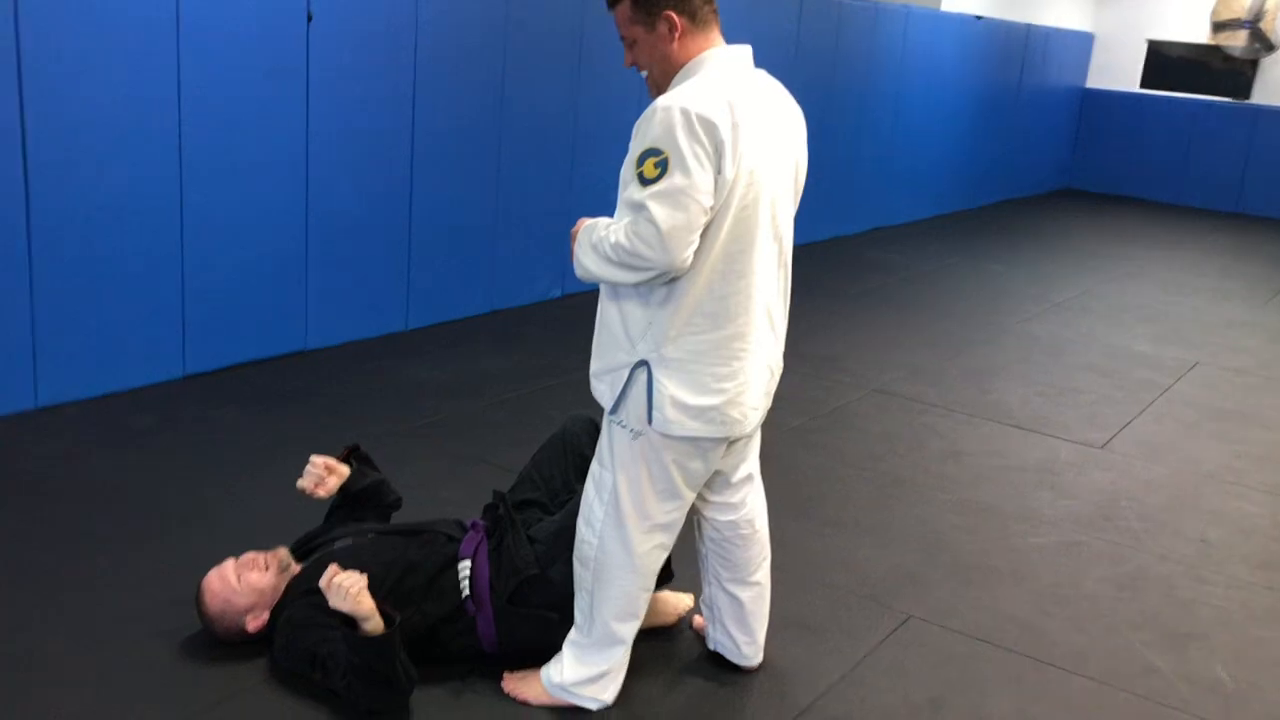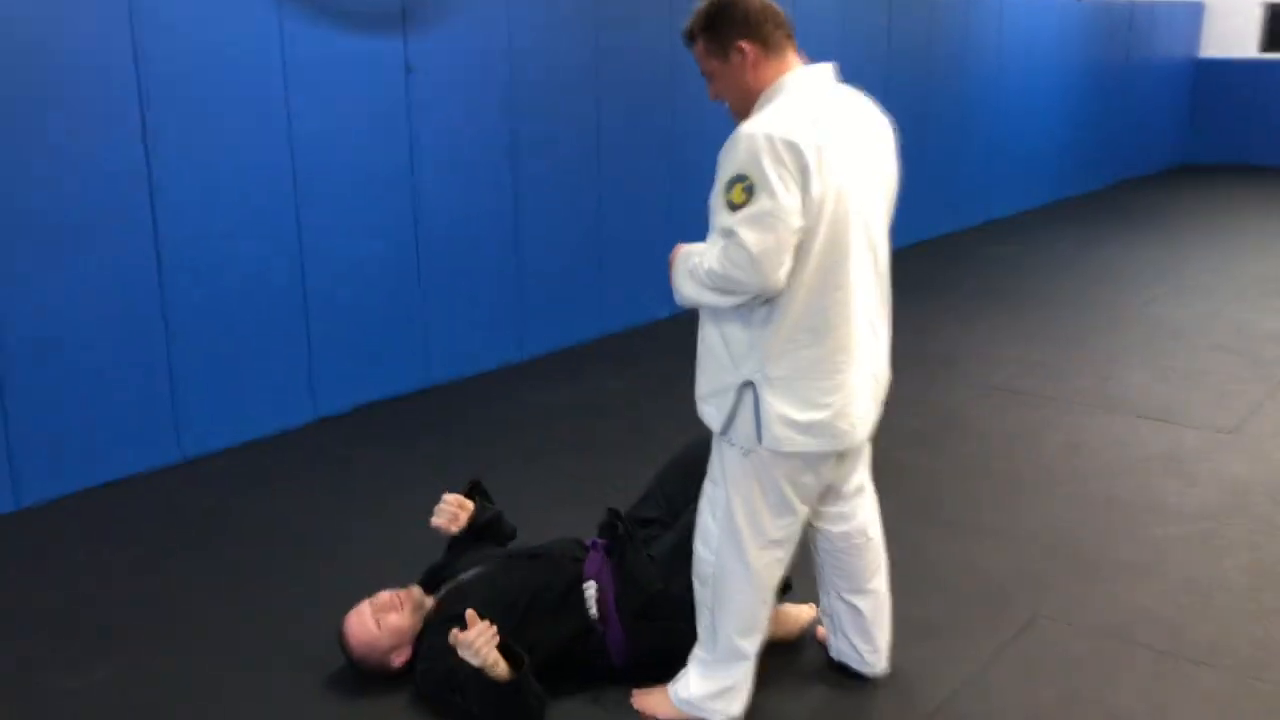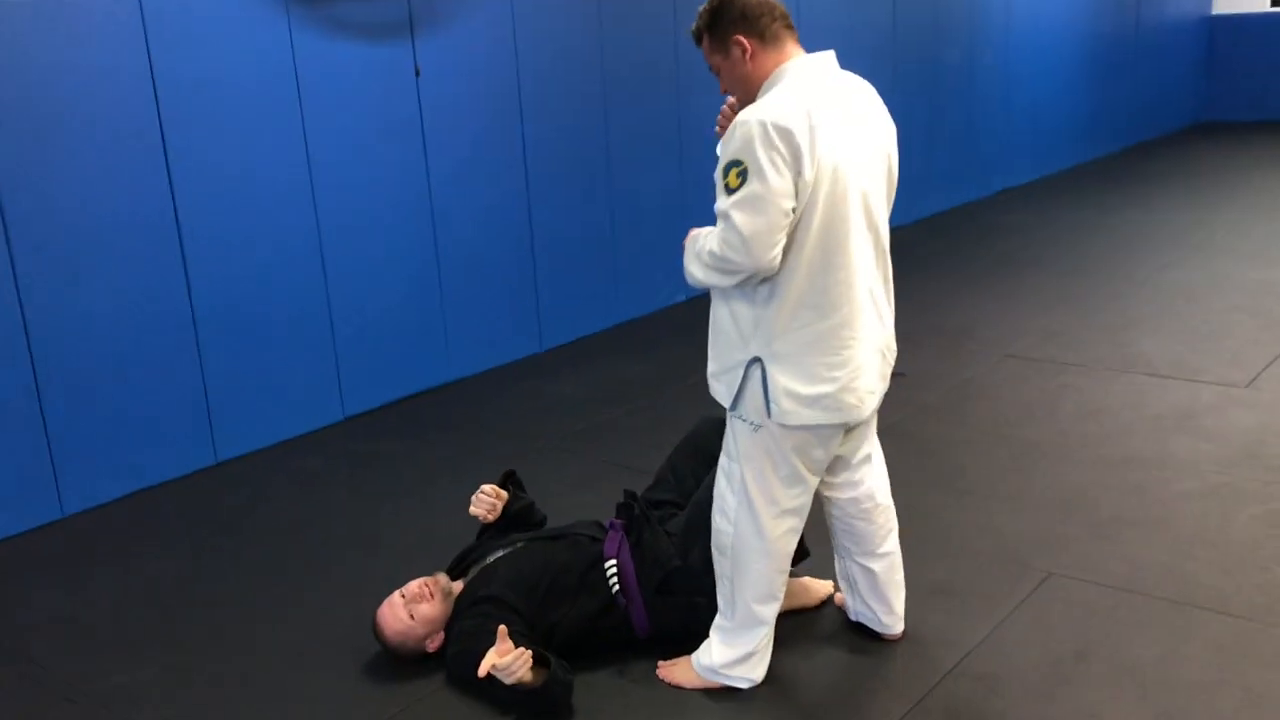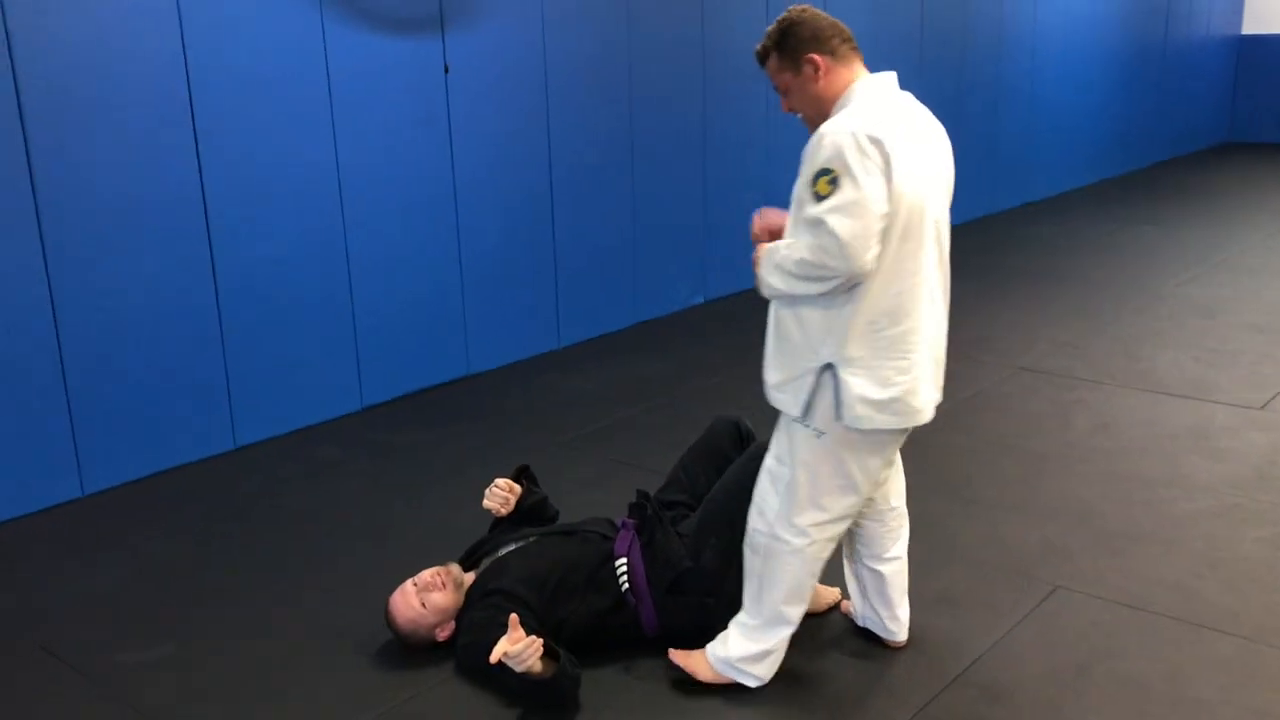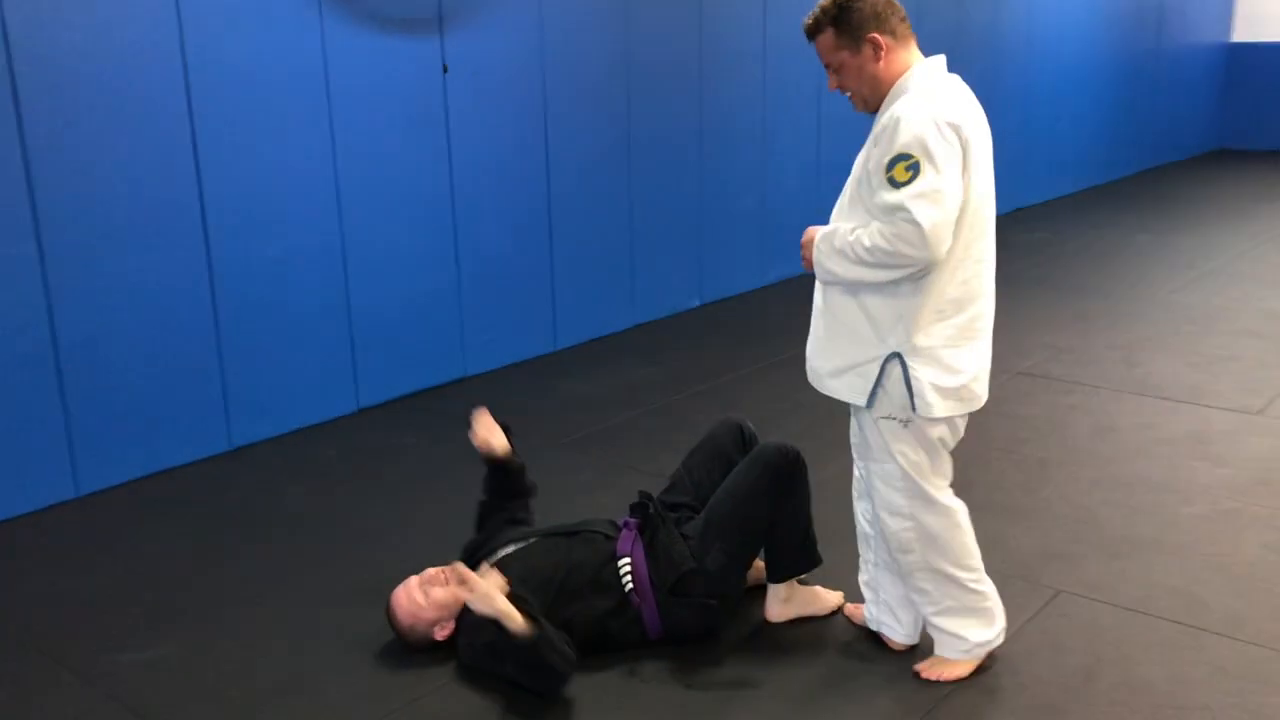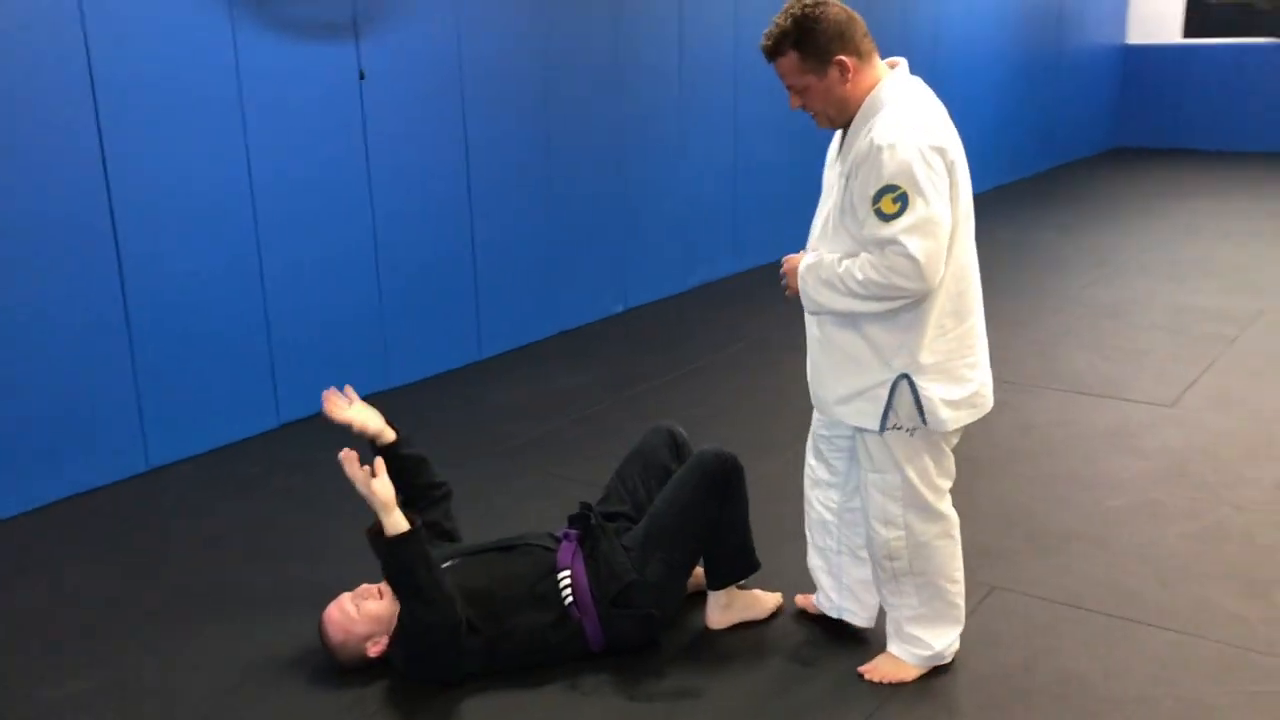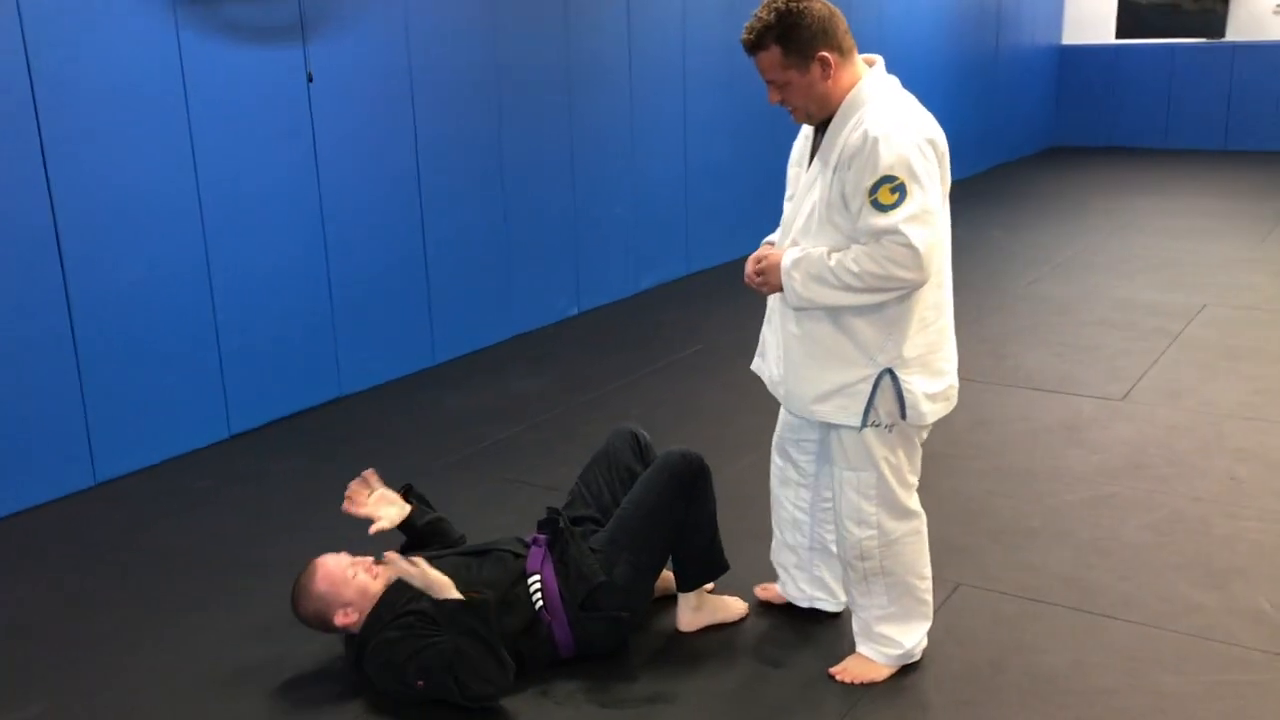
dt=0.4s
person 1, frame 1
left shoulder: (683, 112)
right shoulder: (775, 100)
left elbow: (656, 244)
left wrist: (590, 240)
left hip: (678, 367)
right hip: (744, 356)
left knee: (624, 523)
right knee: (733, 503)
left ankle: (585, 676)
right ankle: (739, 638)
person 1, frame 2
left shoulder: (767, 136)
right shoulder: (862, 113)
left elbow: (751, 268)
left wrist: (687, 266)
right wrist: (711, 260)
left hip: (784, 387)
right hip: (850, 369)
left knee: (741, 540)
right knee: (847, 515)
right ankle: (863, 647)
person 1, frame 3
left shoulder: (766, 122)
right shoulder: (861, 98)
left elbow: (747, 250)
left wrist: (696, 248)
left hip: (791, 362)
right hip: (857, 342)
left knee: (755, 511)
right knee: (857, 483)
left ankle: (734, 657)
right ankle: (881, 608)
person 1, frame 4
left shoulder: (847, 135)
right shoulder: (916, 119)
left elbow: (839, 253)
left wrist: (773, 263)
right wrist: (797, 227)
left hip: (852, 366)
right hip: (899, 355)
left knee: (794, 511)
right knee: (874, 490)
left ankle: (746, 654)
right ankle: (885, 614)
person 1, frame 5
left shoulder: (918, 118)
right shoulder: (933, 101)
left elbow: (914, 238)
left wrist: (827, 248)
right wrist: (840, 246)
left hip: (908, 354)
right hip: (907, 343)
left knee: (911, 498)
right knee: (882, 485)
left ankle: (970, 627)
right ankle: (891, 613)
person 1, frame 6
left shoulder: (900, 140)
right shoulder: (876, 113)
left elbow: (907, 269)
left wrist: (811, 276)
right wrist: (820, 269)
left hip: (904, 367)
right hip: (869, 355)
left knee: (905, 509)
right knee: (834, 467)
left ankle: (926, 639)
right ankle: (845, 596)
person 1, frame 7
left shoulder: (891, 135)
right shoulder: (830, 117)
left elbow: (903, 258)
left wrist: (795, 273)
right wrist: (778, 248)
left hip: (874, 364)
right hip: (823, 352)
left knee: (872, 506)
right knee: (798, 465)
left ankle: (894, 637)
right ankle: (809, 582)
person 2, frame 1
left shoulder: (309, 553)
right shoulder: (300, 633)
left elbow: (382, 502)
left wrist: (346, 476)
right wrist: (368, 621)
left hip: (487, 541)
right hip: (518, 600)
left knee: (582, 434)
person 2, frame 2
left shoulder: (440, 582)
right shoulder: (440, 662)
left elbow: (497, 536)
left wrist: (468, 515)
right wrist: (494, 669)
left hip: (614, 558)
right hip: (642, 614)
left knee: (709, 454)
person 2, frame 3
left shoulder: (469, 565)
right shoulder: (470, 640)
left elbow: (531, 524)
left wrist: (502, 501)
right wrist: (522, 675)
left hip: (632, 536)
right hip: (664, 589)
left knee: (717, 432)
person 2, frame 4
left shoulder: (481, 557)
right shoulder: (482, 632)
left elbow: (544, 518)
right elbow: (561, 685)
left wrist: (516, 494)
right wrist: (533, 666)
left hip: (644, 535)
right hip: (675, 588)
left knee: (732, 432)
person 2, frame 5
left shoulder: (482, 553)
right shoulder: (482, 636)
left elbow: (510, 497)
right elbow: (551, 668)
left wrist: (500, 453)
right wrist: (510, 618)
left hip: (642, 539)
right hip: (677, 589)
left knee: (734, 435)
right knee: (779, 461)
left ankle: (749, 562)
right ankle: (784, 592)
person 2, frame 6
left shoulder: (418, 574)
right shoulder: (418, 649)
left elbow: (428, 494)
right elbow: (441, 619)
left wrist: (380, 431)
right wrist: (388, 515)
left hip: (584, 551)
right hip: (617, 601)
left knee: (667, 440)
right knee: (717, 469)
left ankle: (692, 568)
right ankle: (725, 599)
person 2, frame 7
left shoulder: (390, 585)
right shoulder: (393, 653)
left elbow: (446, 541)
right elbow: (490, 679)
left wrist: (402, 509)
right wrist: (449, 595)
left hip: (552, 554)
right hip: (588, 602)
left knee: (629, 443)
right knee: (683, 468)
left ankle: (655, 574)
right ankle: (694, 602)
